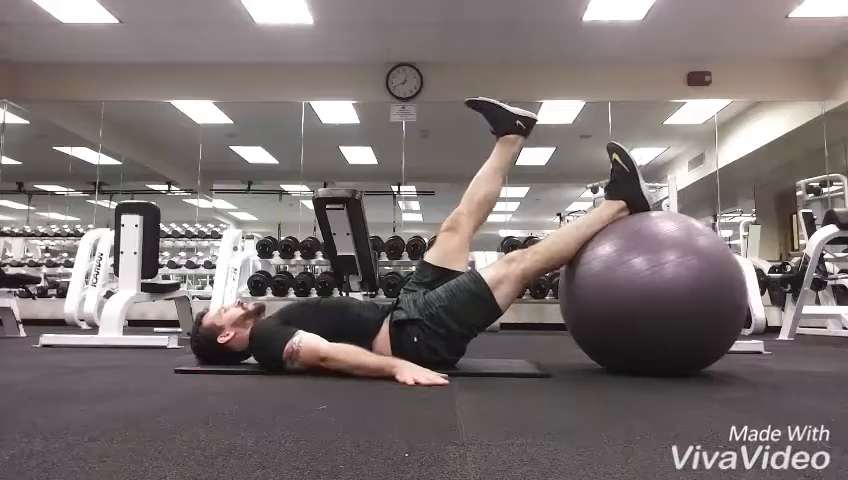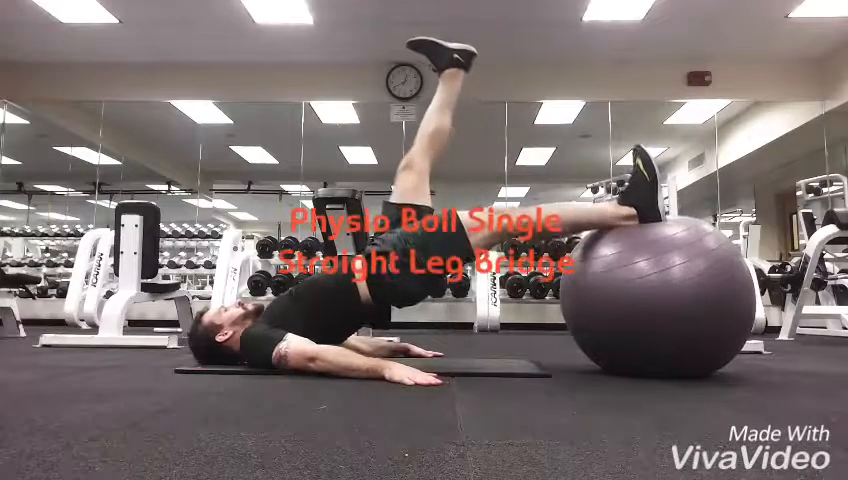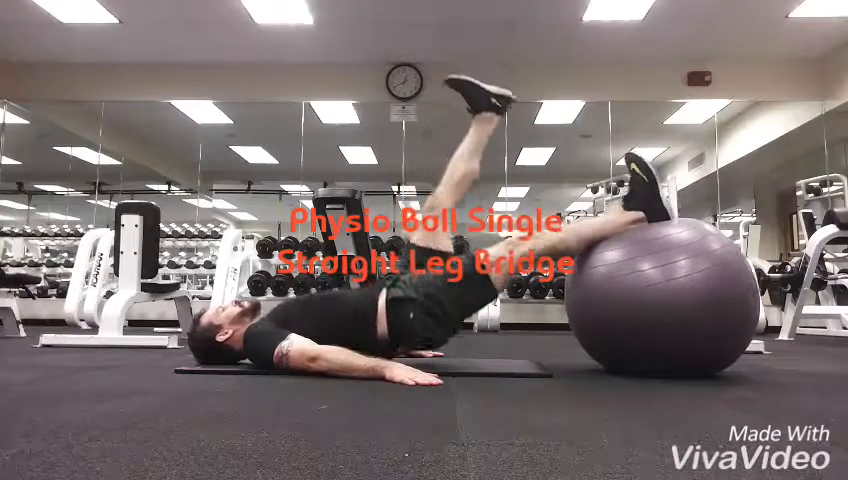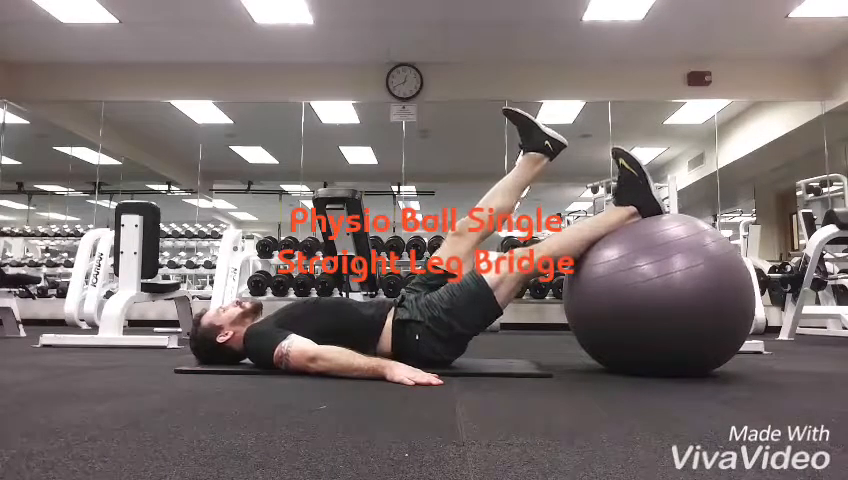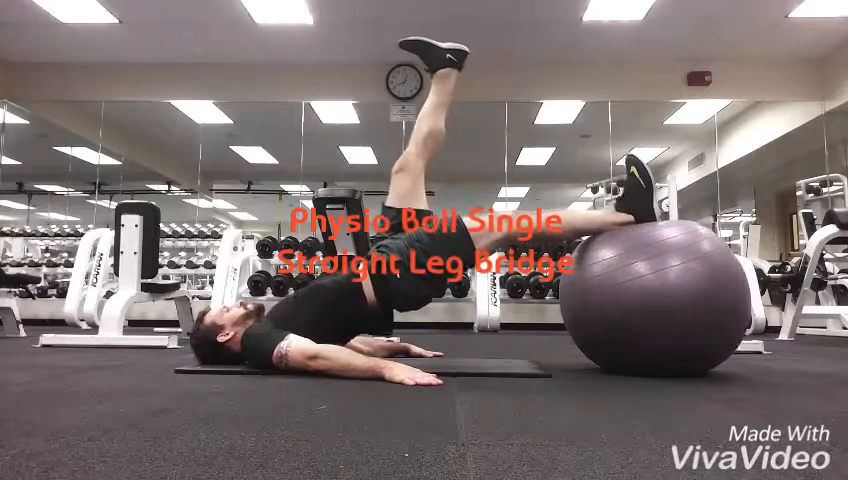
dt=1s
person 1, frame 1
left shoulder: (276, 327)
right shoulder: (265, 338)
right elbow: (324, 354)
right wrist: (397, 366)
left hip: (404, 313)
right hip: (414, 336)
left knee: (457, 225)
right knee: (519, 261)
left ankle: (510, 137)
right ankle: (619, 204)
person 1, frame 2
left shoulder: (269, 324)
right shoulder: (257, 342)
left elbow: (337, 338)
right elbow: (312, 357)
right wrist: (388, 368)
left hip: (384, 260)
right hip: (393, 270)
left knee: (414, 166)
right knee: (506, 218)
left ankle: (451, 71)
right ankle: (628, 210)
person 1, frame 3
left shoulder: (272, 323)
right shoulder: (259, 340)
right elbow: (314, 356)
right wrist: (386, 367)
left hip: (402, 297)
right hip: (413, 314)
left knee: (440, 206)
right knee: (520, 245)
left ankle: (485, 116)
right ankle: (637, 214)
person 1, frame 4
left shoulder: (272, 327)
right shoulder: (259, 340)
right elbow: (314, 357)
right wrist: (388, 367)
left hip: (406, 311)
right hip: (418, 333)
left knee: (463, 233)
right knee: (522, 258)
left ankle: (536, 152)
right ankle: (629, 210)
person 1, frame 5
left shoulder: (270, 326)
right shoulder: (258, 342)
left elbow: (344, 340)
right elbow: (312, 358)
right wrist: (387, 368)
left hip: (387, 262)
right hip: (398, 273)
left knee: (408, 166)
right knee: (511, 225)
left ankle: (444, 72)
right ankle: (625, 216)
